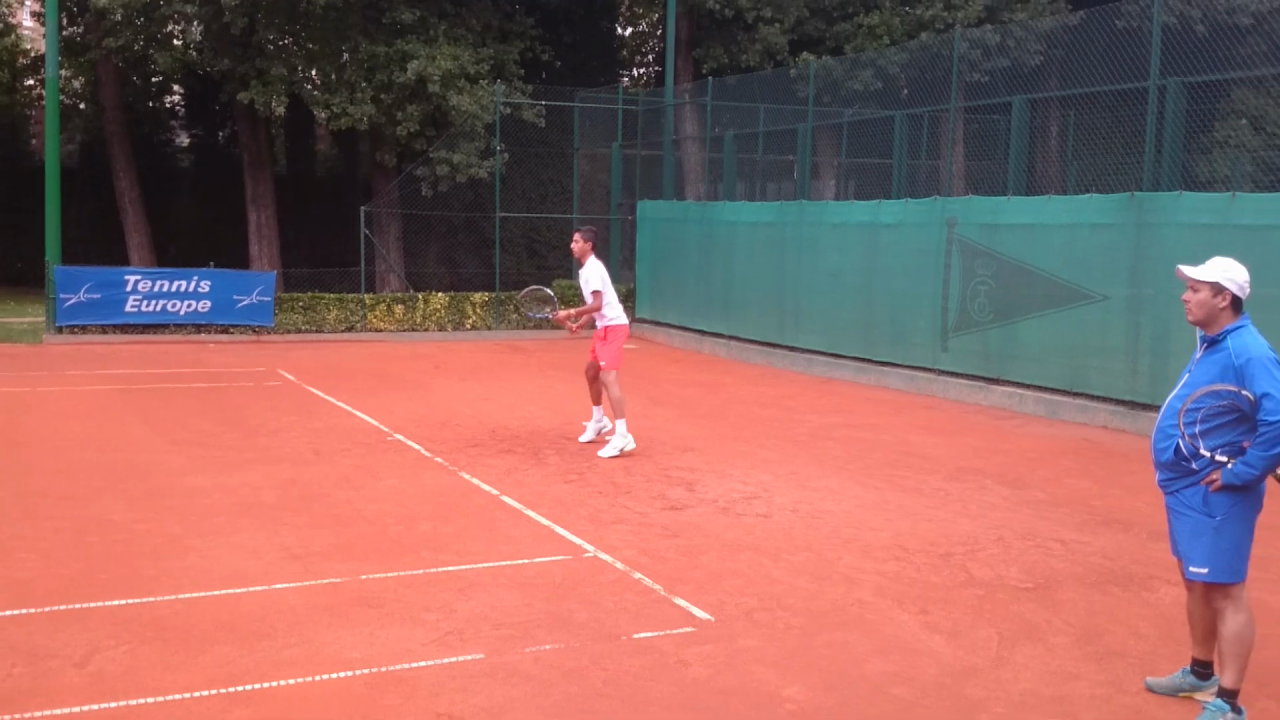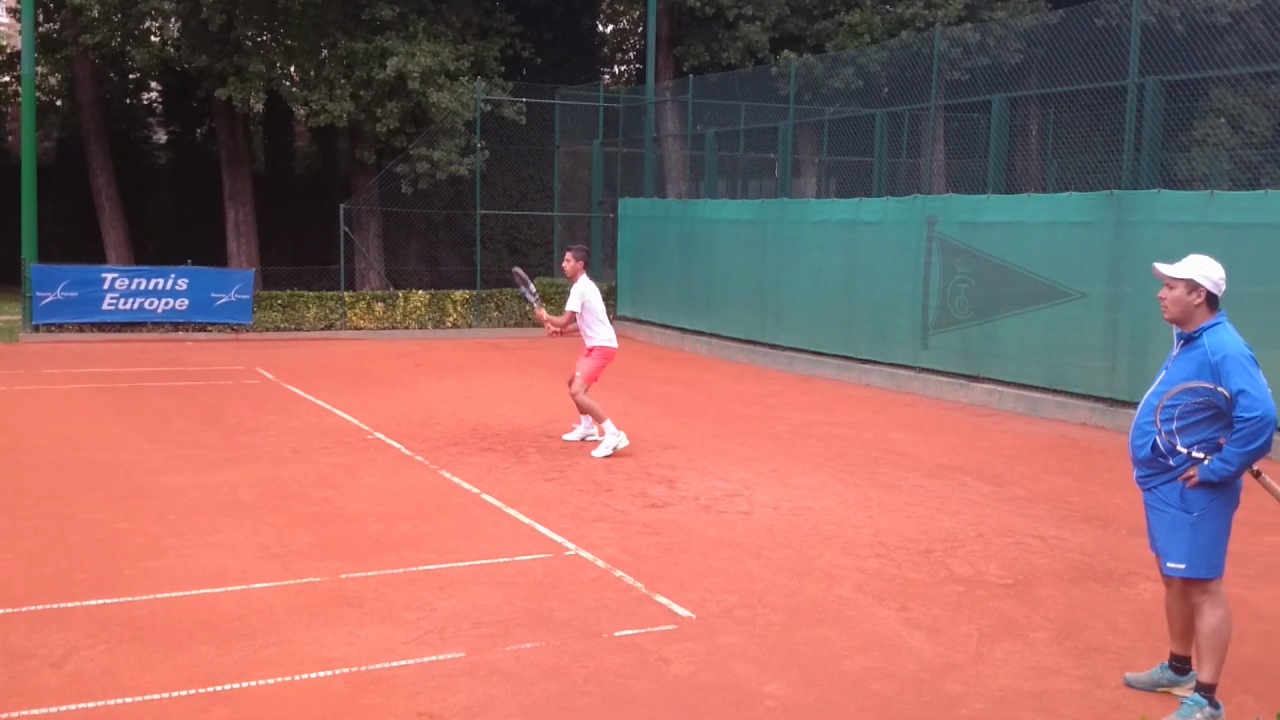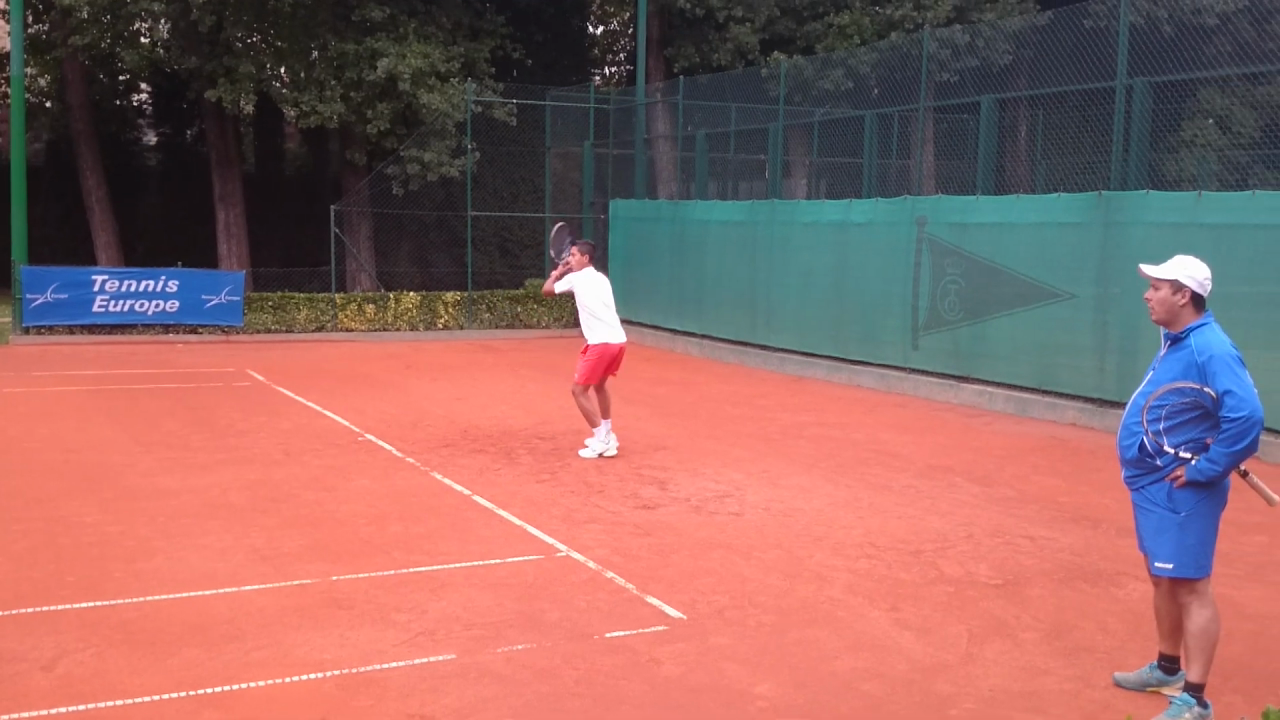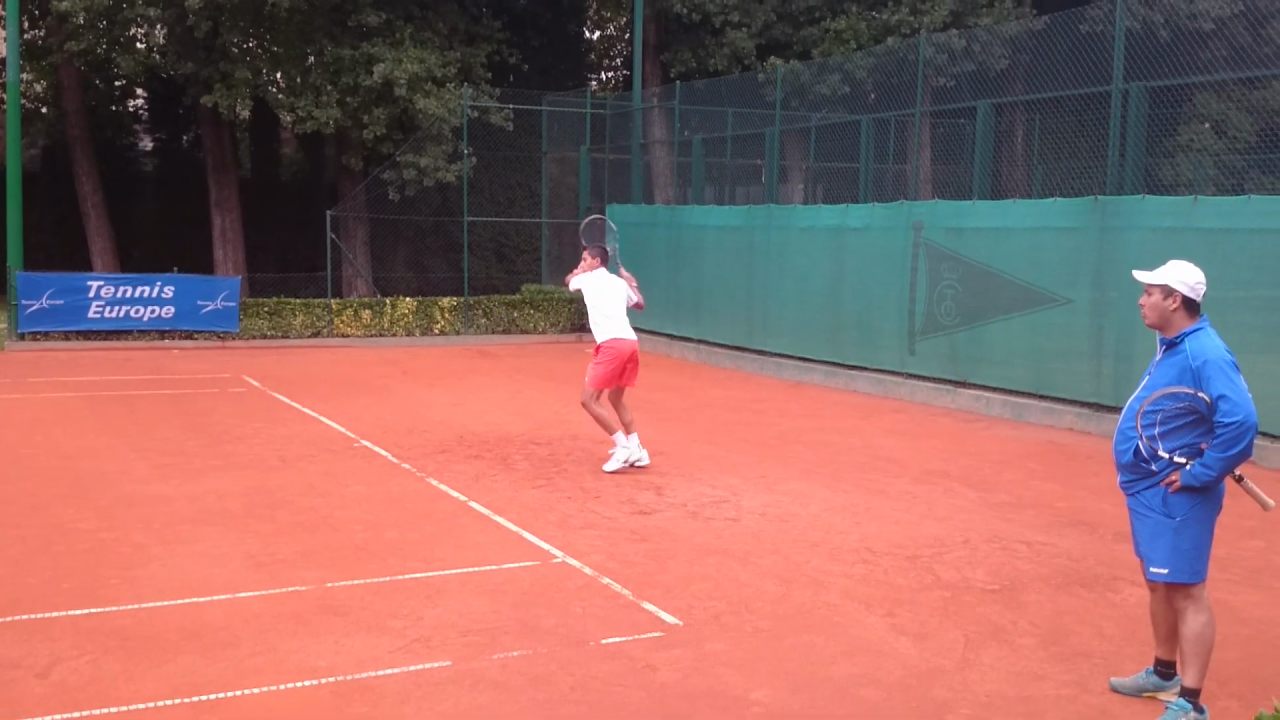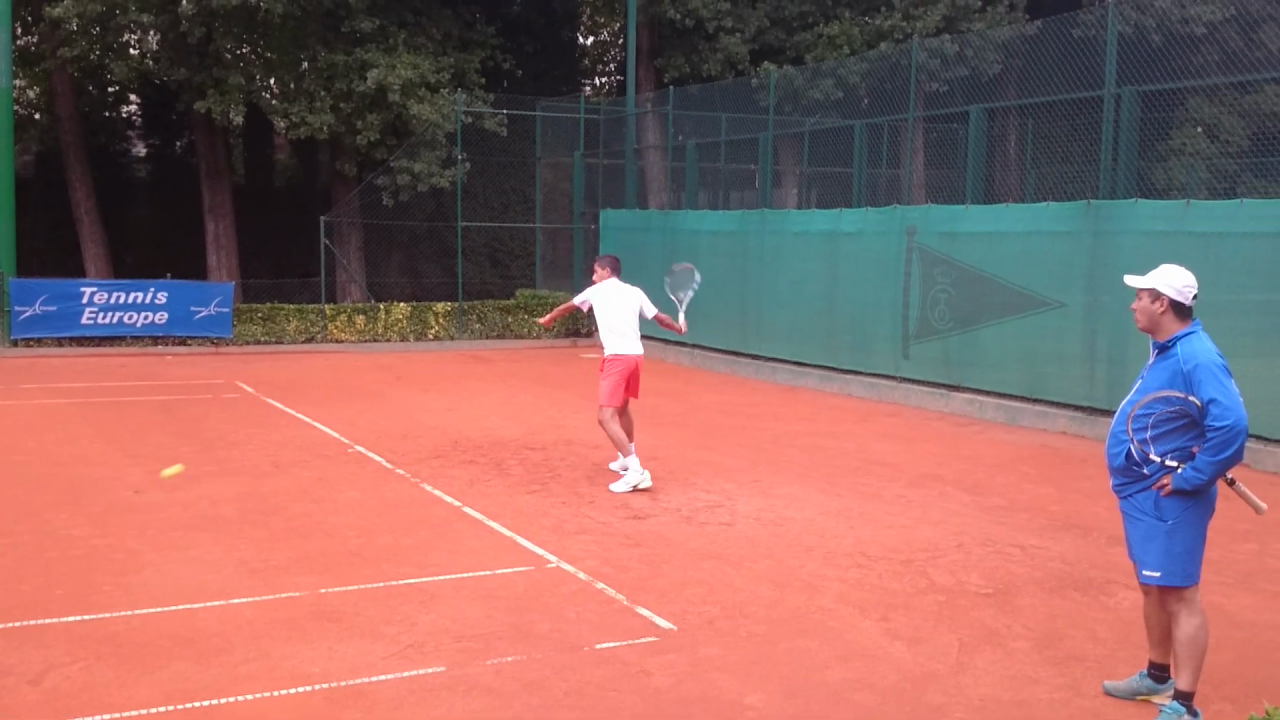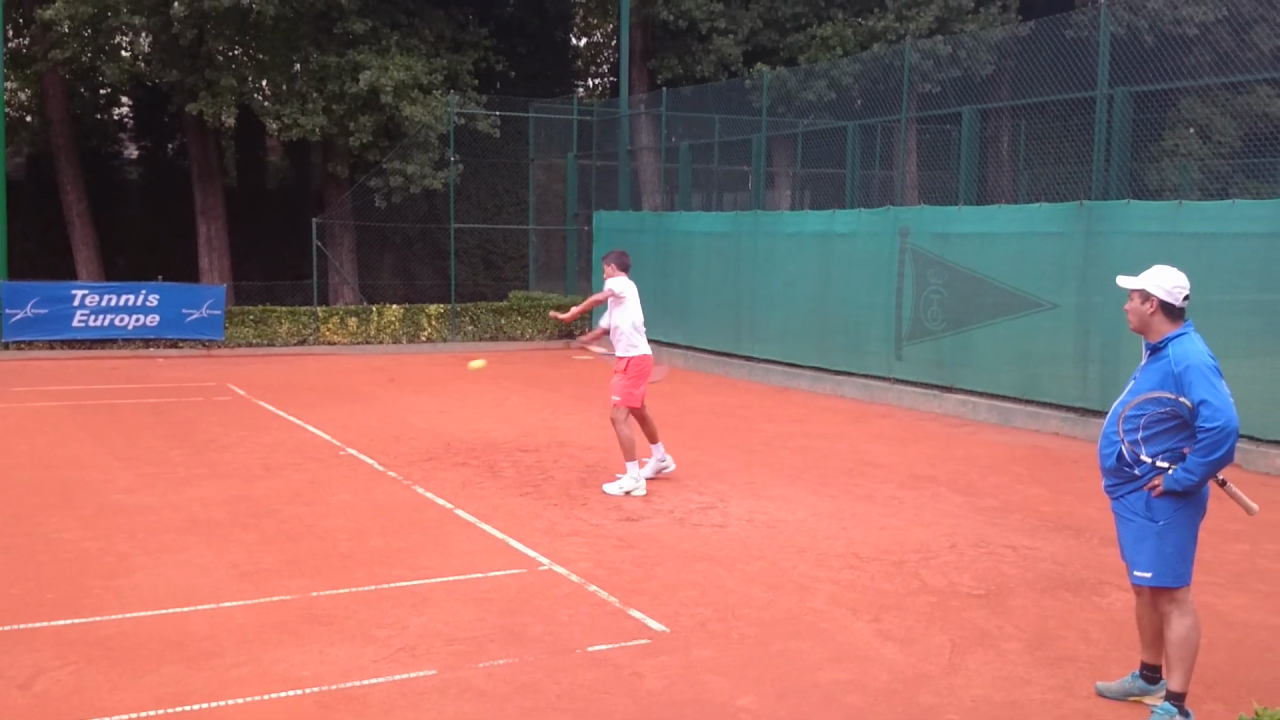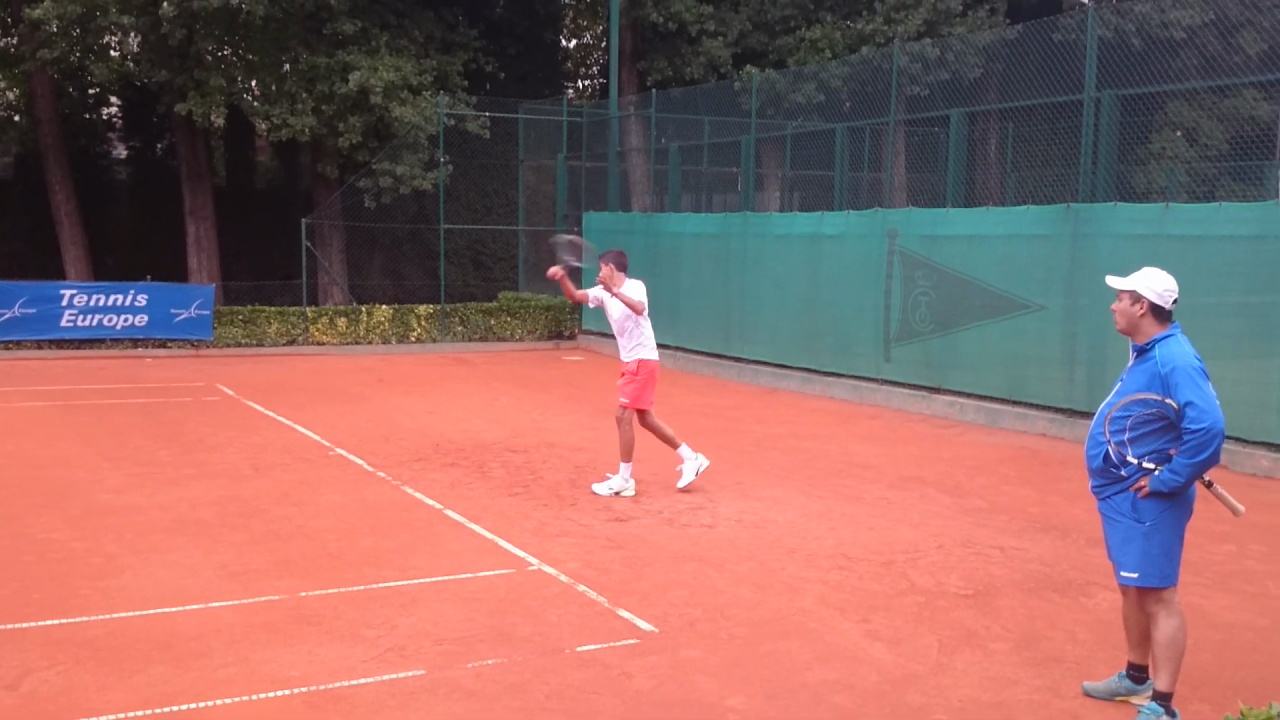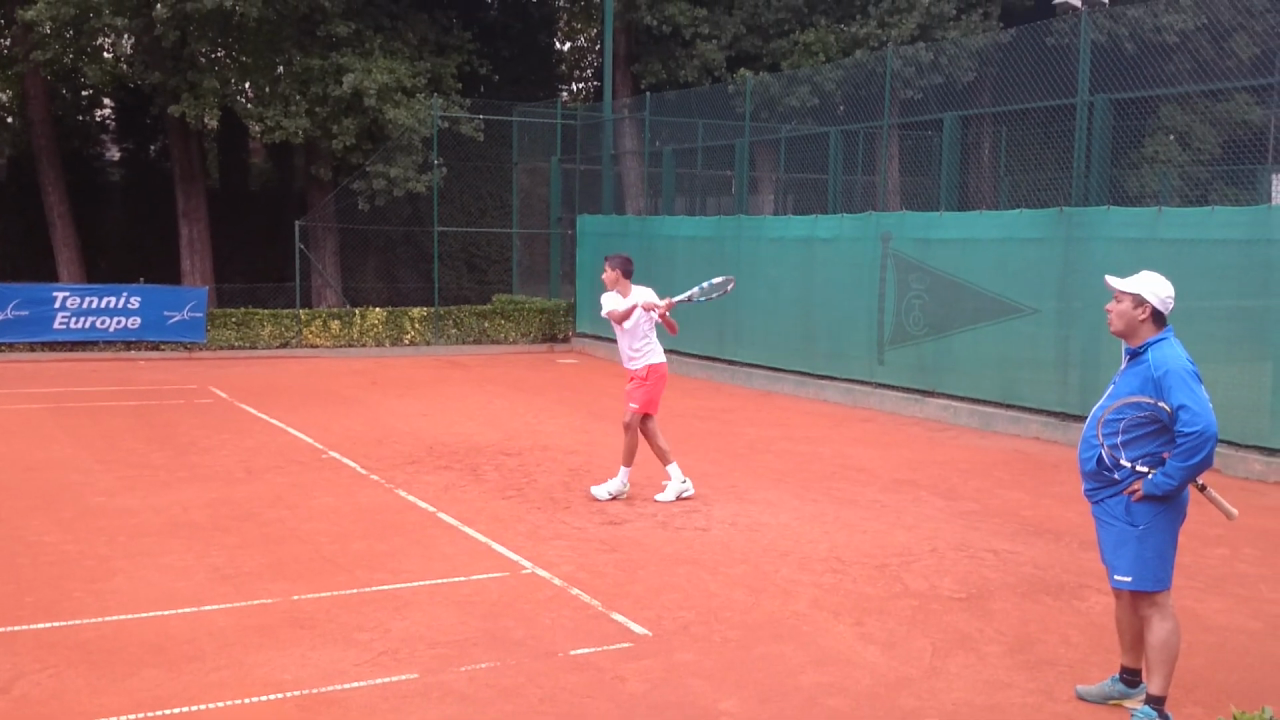
dt=0.2s
person 1, frame 1
right shoulder: (1210, 345)
left wrist: (1240, 473)
left hip: (1214, 496)
right hip: (1187, 488)
left knee: (1224, 593)
right knee: (1197, 584)
right ankle: (1200, 673)
person 1, frame 2
left shoulder: (1223, 349)
right shoulder: (1187, 342)
left wrist: (1217, 469)
left hip: (1192, 492)
right hip: (1165, 484)
left knee: (1201, 587)
right knee: (1175, 580)
right ankle: (1178, 669)
person 1, frame 3
left shoulder: (1210, 349)
right shoulder: (1174, 342)
left elbow: (1246, 417)
left wrist: (1203, 470)
left hip: (1180, 492)
right hip: (1153, 485)
left knee: (1190, 588)
right knee: (1163, 581)
right ankle: (1167, 669)
person 1, frame 4
left shoulder: (1204, 354)
right shoulder: (1171, 348)
left elbow: (1240, 422)
left wrist: (1198, 474)
left hip: (1175, 497)
right hip: (1149, 490)
left knee: (1185, 593)
right knee: (1160, 586)
right ankle: (1164, 674)
person 1, frame 5
left shoulder: (1196, 357)
right shoulder: (1165, 351)
left elbow: (1231, 425)
left wrist: (1190, 477)
left hip: (1167, 500)
right hip: (1142, 493)
left knee: (1179, 596)
right knee: (1153, 590)
right ankle: (1158, 677)
person 1, frame 6
left shoulder: (1187, 358)
right shoulder: (1158, 353)
left elbow: (1221, 426)
left wrist: (1181, 479)
left hip: (1158, 501)
right hip: (1134, 495)
left knee: (1171, 597)
right knee: (1145, 591)
right ankle: (1150, 678)
person 1, frame 7
left shoulder: (1174, 360)
right shoulder: (1146, 354)
left elbow: (1207, 428)
left wrist: (1167, 480)
left hip: (1146, 501)
right hip: (1122, 495)
left knee: (1158, 597)
right knee: (1132, 591)
right ankle: (1137, 678)
person 1, frame 8
left shoulder: (1167, 364)
right shoulder: (1138, 358)
left elbow: (1201, 431)
left wrist: (1160, 483)
left hip: (1139, 506)
right hip: (1114, 498)
left knee: (1151, 601)
right knee: (1126, 594)
right ankle: (1130, 682)
person 2, frame 1
left shoulder: (593, 269)
right shoulder: (586, 270)
left elbow: (597, 305)
left wrist: (570, 314)
right wrist: (579, 324)
left hip: (613, 326)
right hip: (605, 327)
left knee: (609, 379)
right knee: (591, 372)
left ankle: (622, 436)
right ankle: (599, 421)
person 2, frame 2
left shoulder: (579, 288)
right shoulder: (585, 286)
left elbow: (565, 320)
left wrist: (545, 317)
right wrist: (559, 329)
left hip: (602, 346)
right hip: (597, 345)
left knee: (577, 392)
right knee: (574, 383)
left ankle: (613, 434)
right ankle: (587, 427)
person 2, frame 3
left shoulder: (575, 278)
right shoulder: (602, 279)
left elbow: (546, 289)
left wrist: (557, 273)
left hip: (600, 344)
right hip: (619, 341)
left knee: (579, 391)
right knee: (598, 385)
left ankle: (603, 441)
right ankle: (605, 433)
person 2, frame 4
left shoulder: (587, 279)
right shoulder: (620, 282)
left elbow: (568, 280)
right elbow: (640, 305)
right wrist: (633, 284)
left hip: (611, 344)
right hip: (630, 343)
left knee: (588, 399)
right knee: (616, 398)
left ankle: (623, 446)
right ankle: (635, 449)
person 2, frame 5
left shoulder: (596, 290)
right shoulder: (635, 292)
left elbow: (566, 307)
right elbow: (660, 319)
left wrist: (548, 319)
right wrist: (678, 327)
left hip: (617, 358)
right hip: (635, 355)
left knee: (606, 417)
right knee: (621, 409)
left ankle: (635, 472)
right ankle: (630, 459)
person 2, frame 6
left shoulder: (620, 283)
right shoulder: (615, 298)
left elbow: (602, 296)
right elbow: (606, 328)
left wrist: (572, 314)
right wrist: (588, 338)
left hip: (634, 358)
right hip: (634, 357)
left knee: (619, 416)
right knee: (638, 410)
left ankle: (632, 478)
right ankle: (660, 459)
person 2, frame 7
left shoulder: (635, 286)
right shoulder: (602, 291)
left elbow: (640, 309)
right elbow: (576, 296)
left wrist: (614, 292)
right wrist: (562, 278)
left hip: (642, 362)
right hip: (631, 362)
left knee: (623, 417)
right knee: (646, 419)
left ankle: (624, 479)
right ankle: (691, 459)
person 2, frame 8
left shoulder: (647, 294)
right shoulder: (610, 299)
left elbow: (673, 330)
right elbow: (617, 318)
left wrist: (665, 314)
right wrist: (638, 305)
left hip: (651, 366)
right hip: (636, 369)
left knee: (630, 422)
right knee: (646, 426)
left ankle: (621, 482)
right ankle: (678, 481)
